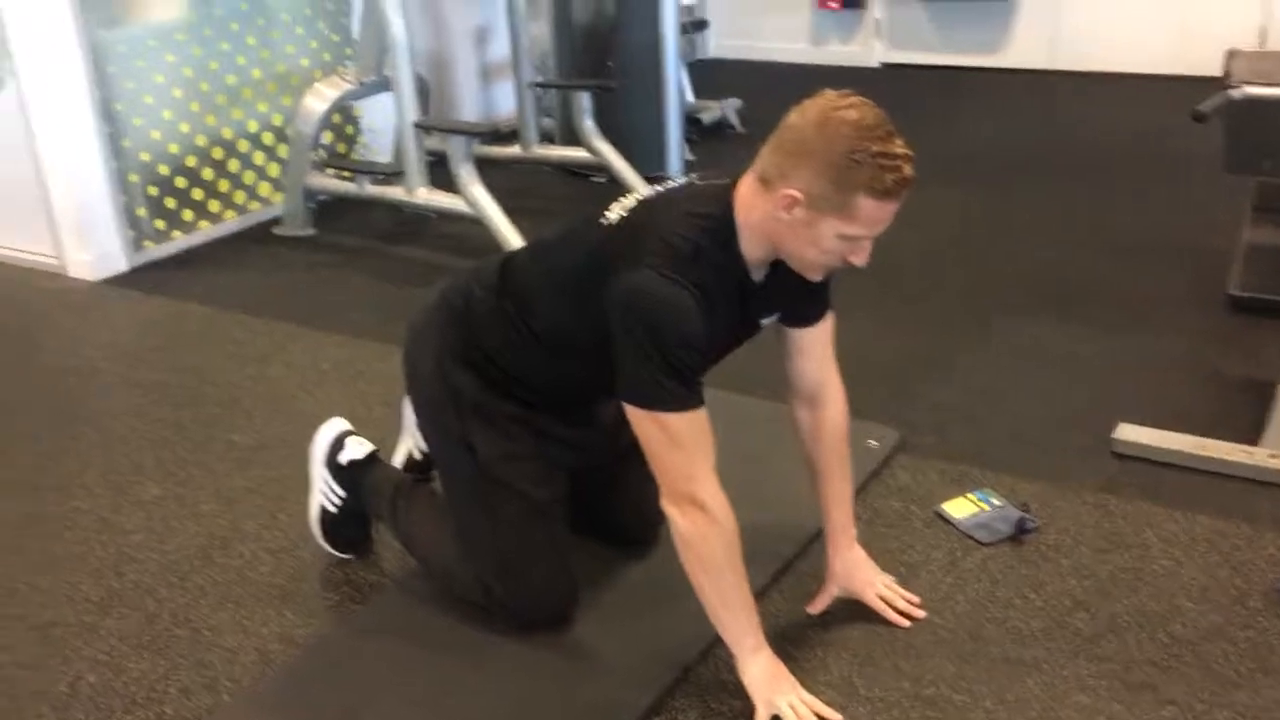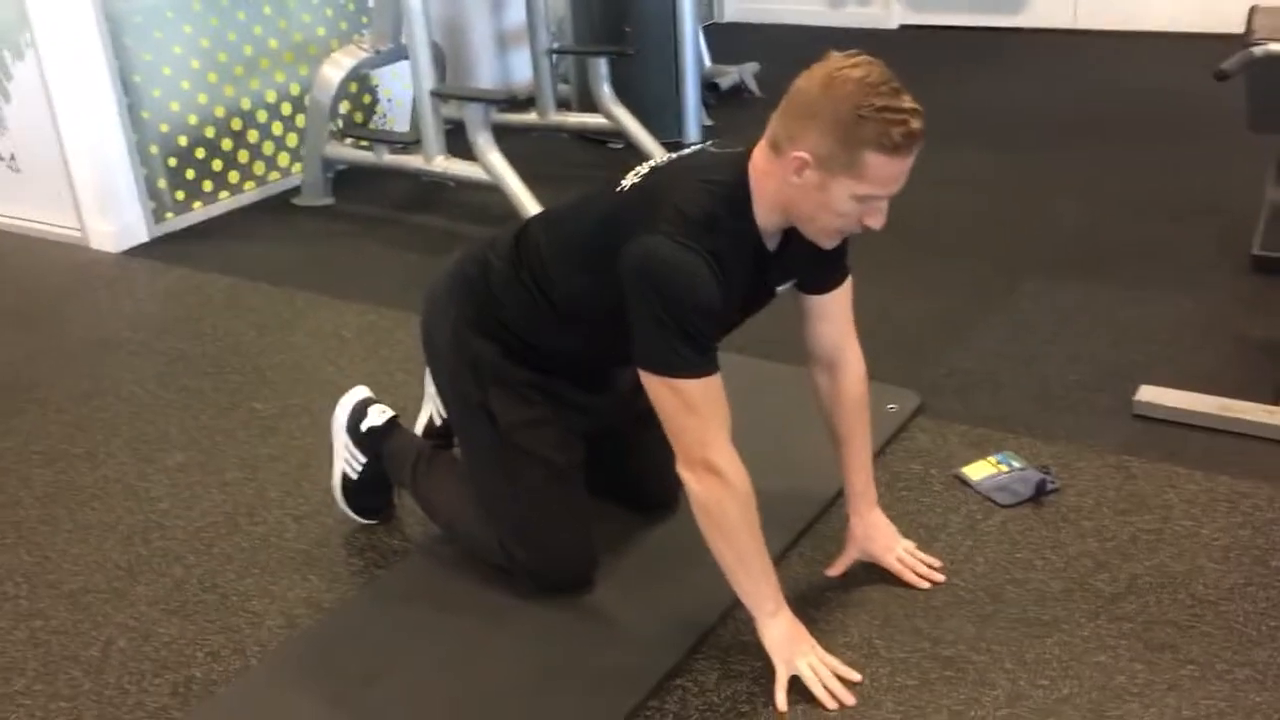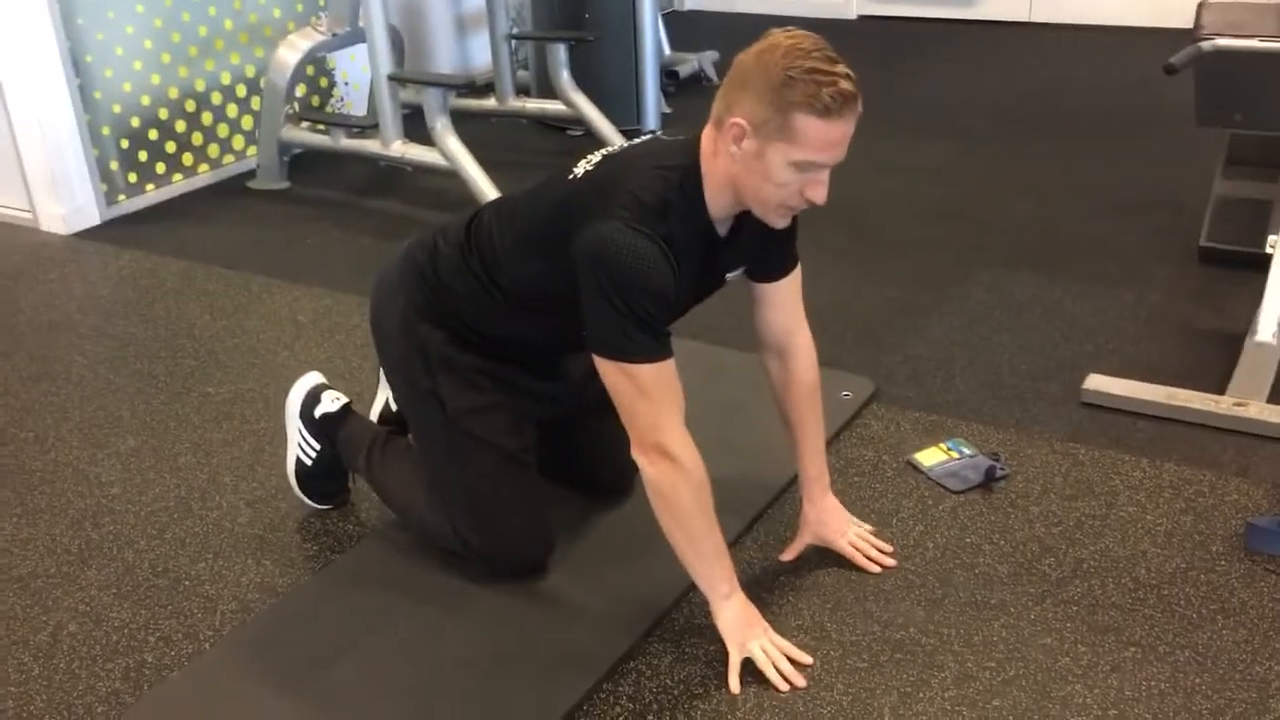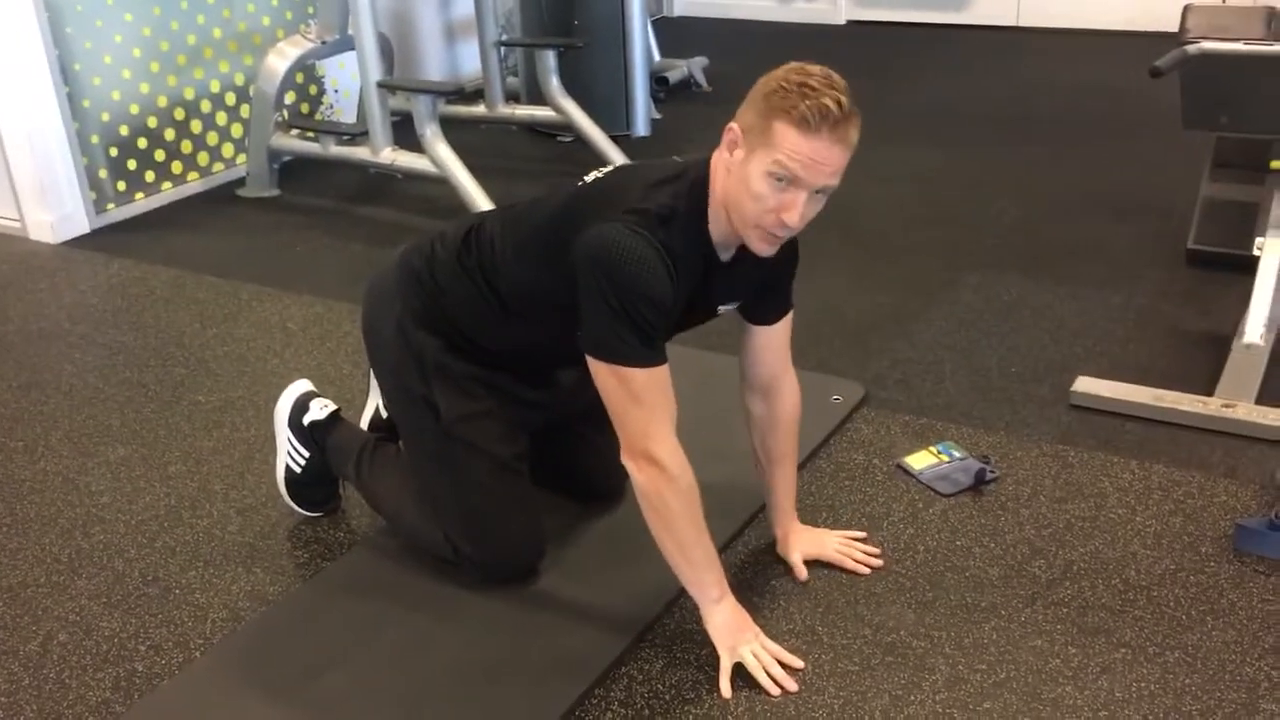
dt=0.5s
person 1, frame 1
left shoulder: (790, 236)
right shoulder: (662, 285)
left elbow: (818, 395)
right elbow: (691, 497)
left wrist: (844, 550)
right wrist: (755, 660)
left hip: (567, 373)
right hip: (471, 368)
left knee: (634, 527)
right knee: (534, 599)
right ankle: (360, 474)
person 1, frame 2
left shoulder: (808, 205)
right shoulder: (675, 251)
left elbow: (836, 360)
right elbow: (707, 463)
left wrist: (866, 514)
right wrist: (775, 620)
left hip: (585, 338)
right hip: (488, 333)
left knee: (653, 492)
right knee: (556, 561)
left ankle: (499, 422)
right ankle: (382, 440)
person 1, frame 3
left shoulder: (761, 195)
right shoulder: (627, 238)
left elbow: (787, 346)
right elbow: (662, 447)
left wrist: (818, 500)
right wrist: (728, 603)
left hip: (536, 329)
right hip: (438, 322)
left knee: (609, 476)
right knee: (512, 546)
right ankle: (335, 428)
person 1, frame 4
left shoulder: (765, 232)
right shoulder: (630, 246)
left elbow: (770, 385)
right elbow: (651, 453)
left wrist: (788, 524)
right wrist: (719, 607)
left hip: (529, 337)
right hip: (430, 326)
left knee: (598, 482)
right knee: (503, 551)
right ankle: (325, 435)
